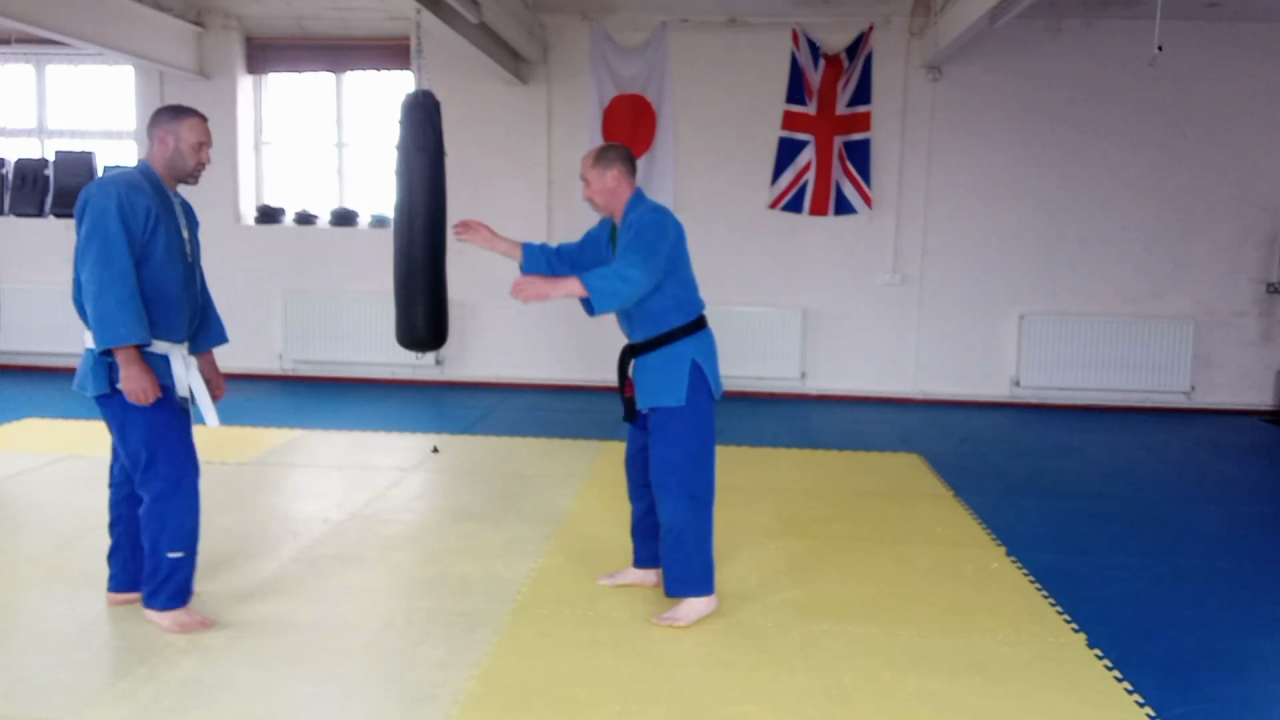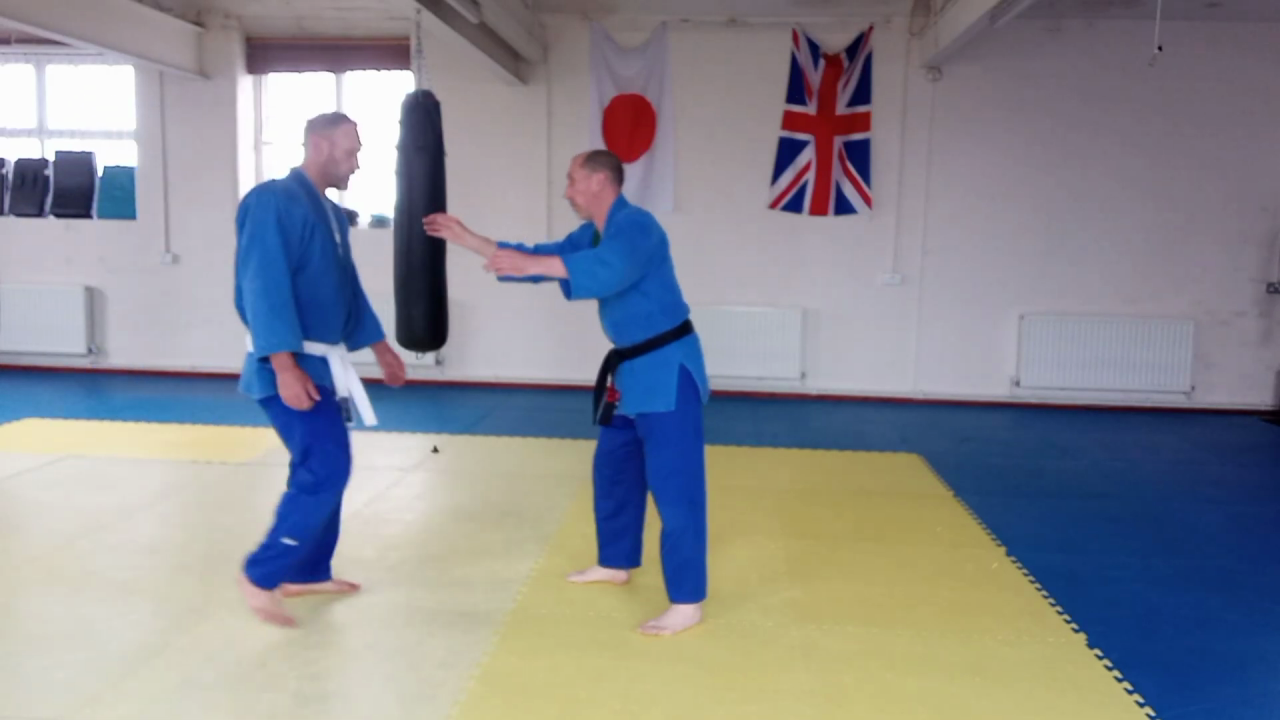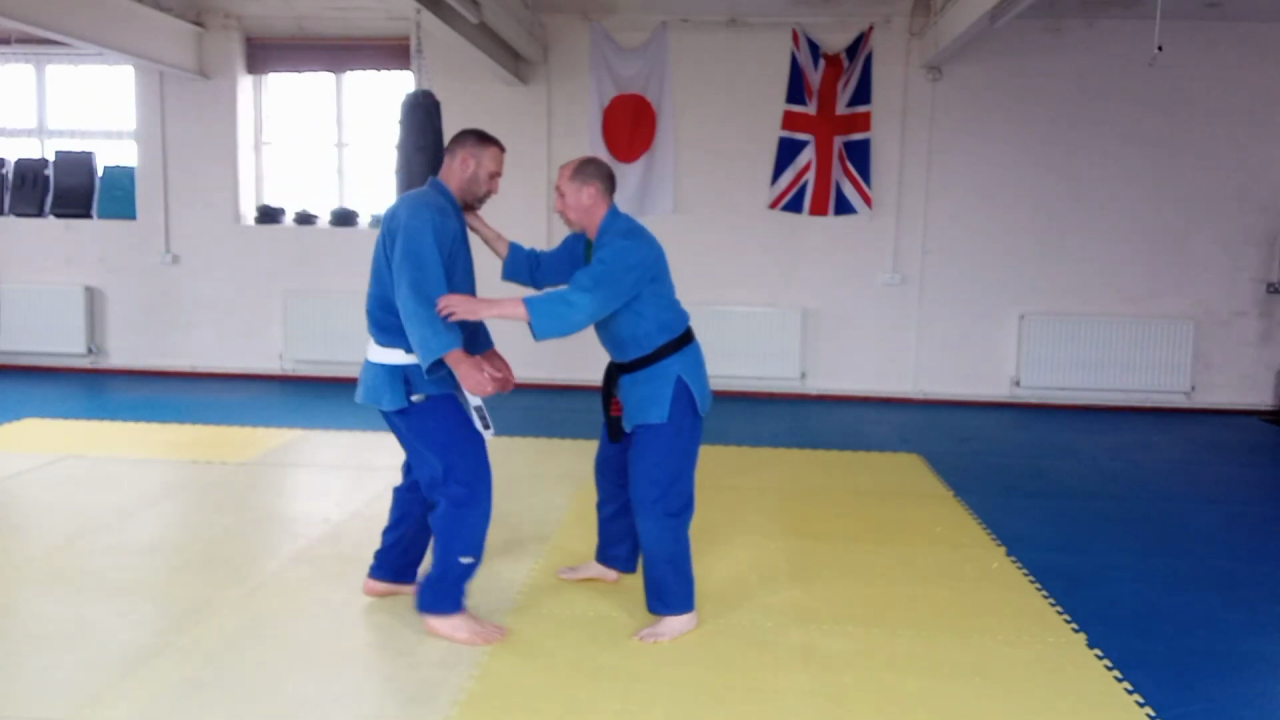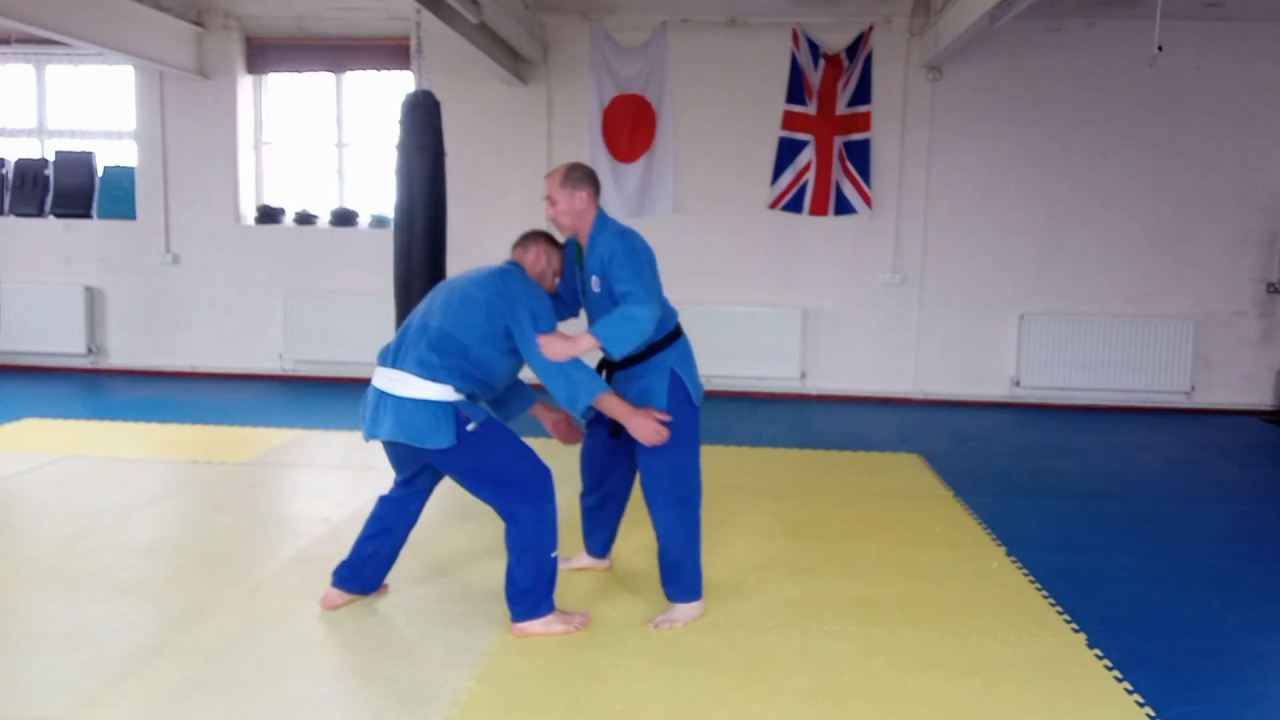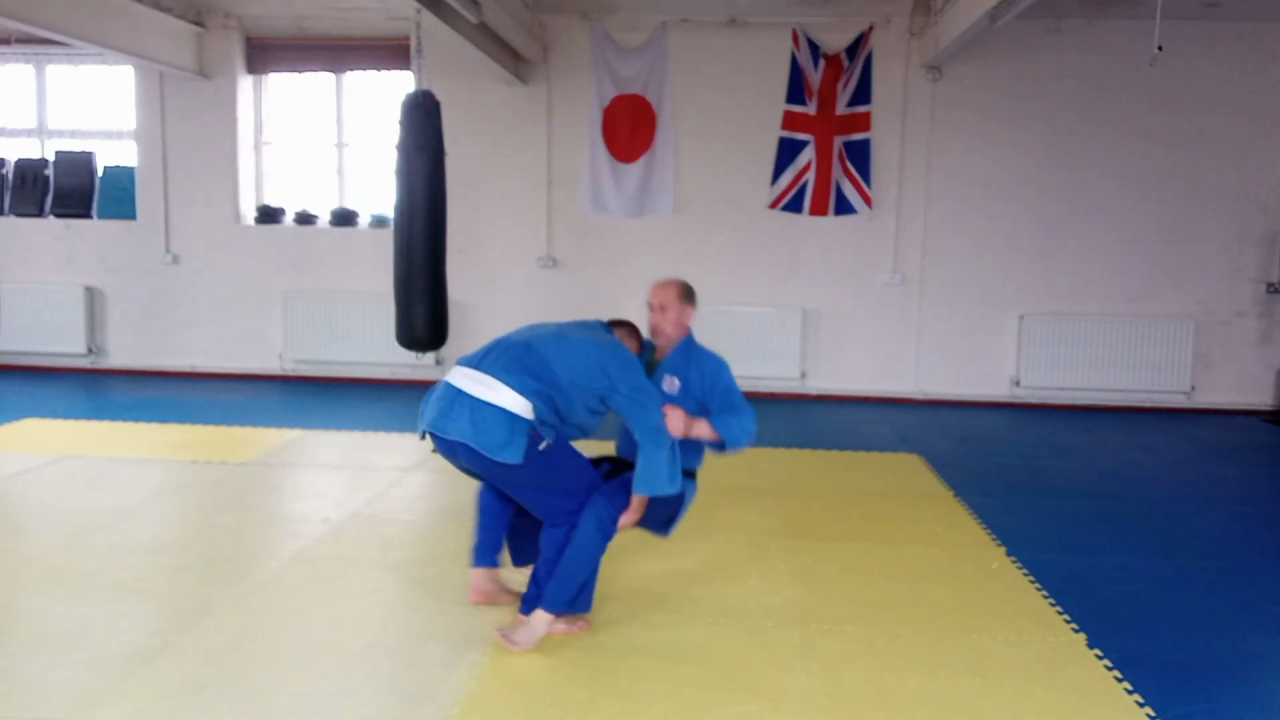
dt=1s
person 1, frame 1
left shoulder: (179, 208)
right shoulder: (116, 195)
left elbow: (193, 288)
right elbow: (107, 284)
left wrist: (206, 358)
right wrist: (130, 362)
left hip: (163, 362)
right hip: (128, 366)
left knee: (138, 475)
right knee: (171, 475)
left ankle: (128, 579)
right ankle: (167, 596)
person 1, frame 2
left shoulder: (331, 213)
right shoulder: (271, 203)
left elbow: (347, 288)
right elbow: (265, 290)
left wrist: (379, 346)
right wrist: (285, 366)
left hip: (321, 361)
right hip: (290, 366)
left knee: (320, 469)
right knee: (325, 470)
left ankle: (304, 570)
right ankle: (265, 574)
person 1, frame 3
left shoulder: (441, 215)
right shoulder: (421, 212)
left elbow: (456, 300)
right elbow: (418, 299)
left wrist: (486, 351)
right wrist: (462, 362)
left hip: (410, 370)
right hip: (408, 374)
left knee: (427, 477)
right knee: (466, 479)
left ankle: (390, 572)
right ankle: (444, 605)
person 1, frame 4
left shoulder: (468, 285)
right shoulder: (520, 290)
right elbow: (555, 361)
left wrist: (545, 412)
right wrist: (628, 414)
left hip: (387, 399)
right hip: (432, 409)
left knee: (412, 486)
right knee: (528, 489)
left ankle: (350, 584)
right ankle: (531, 613)
person 1, frame 5
left shoulder: (563, 334)
right shoulder: (622, 360)
right elbow: (656, 439)
left hip: (446, 407)
right hip: (499, 426)
right knee: (575, 503)
right ankle: (541, 611)
person 2, frame 1
left shoulder: (653, 222)
right shoulder: (611, 230)
left elbow: (628, 280)
right elbow: (564, 257)
left wrist: (552, 289)
right wrist: (495, 242)
left hip: (682, 364)
right hip: (652, 363)
left knee: (678, 479)
right knee: (643, 470)
left ankle: (696, 592)
right ankle: (649, 565)
person 2, frame 2
left shoulder: (635, 226)
right shoulder: (591, 234)
left elbow: (609, 270)
right elbow: (542, 256)
left wrist: (531, 265)
right wrist: (466, 238)
left hip: (668, 367)
right hip: (633, 368)
left knee: (674, 483)
right knee: (613, 467)
left ankle: (688, 602)
right ankle: (616, 562)
person 2, frame 3
left shoulder: (627, 246)
right shoulder: (587, 242)
left elbow: (576, 306)
right elbow: (537, 268)
left wrist: (488, 308)
right wrist: (478, 226)
left hip: (668, 379)
right hip: (635, 376)
left knee: (656, 493)
right knee: (614, 473)
left ankle: (678, 610)
right ankle: (613, 561)
person 2, frame 4
left shoulder: (620, 245)
right shoulder: (576, 248)
left elbow: (640, 312)
right elbow: (562, 301)
left wrist: (574, 345)
left hip: (660, 373)
right hip: (621, 373)
left knee: (667, 484)
right knee: (600, 460)
left ankle: (688, 598)
right ankle: (597, 551)
person 2, frame 5
left shoulder: (706, 367)
left elbow: (743, 426)
left wrist: (690, 427)
left hip: (663, 487)
right hip: (625, 470)
left knee: (602, 510)
